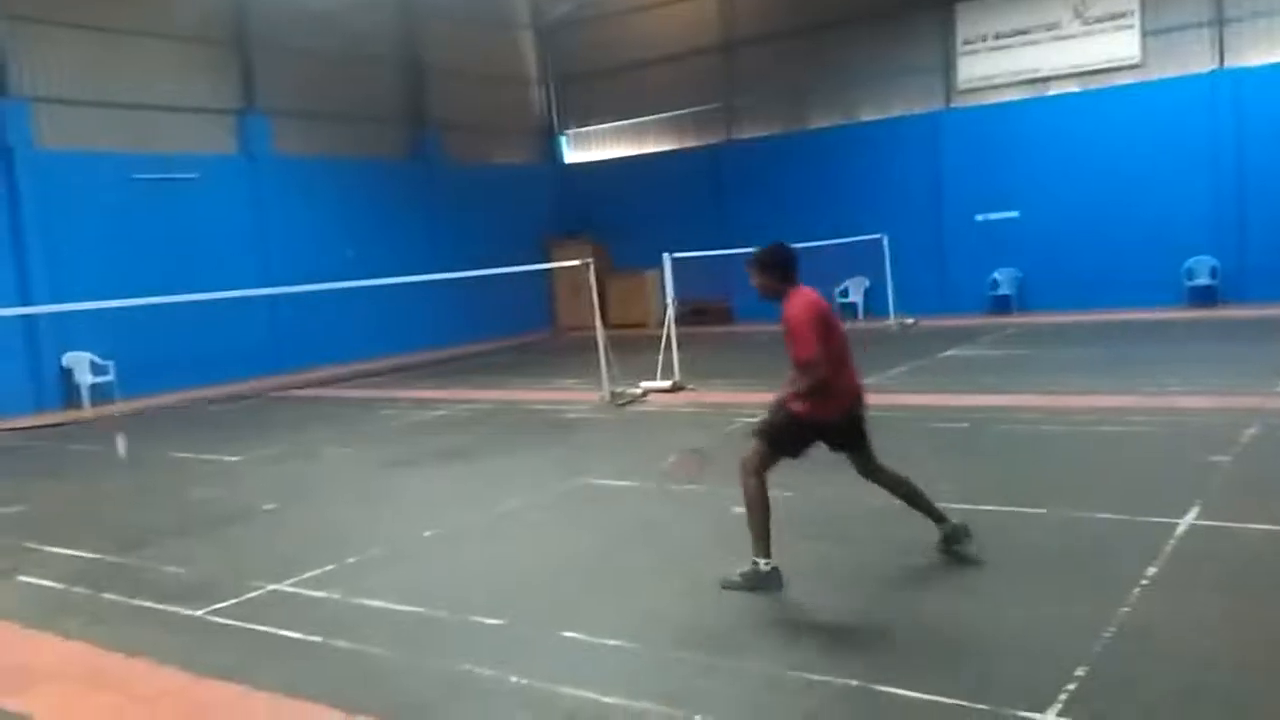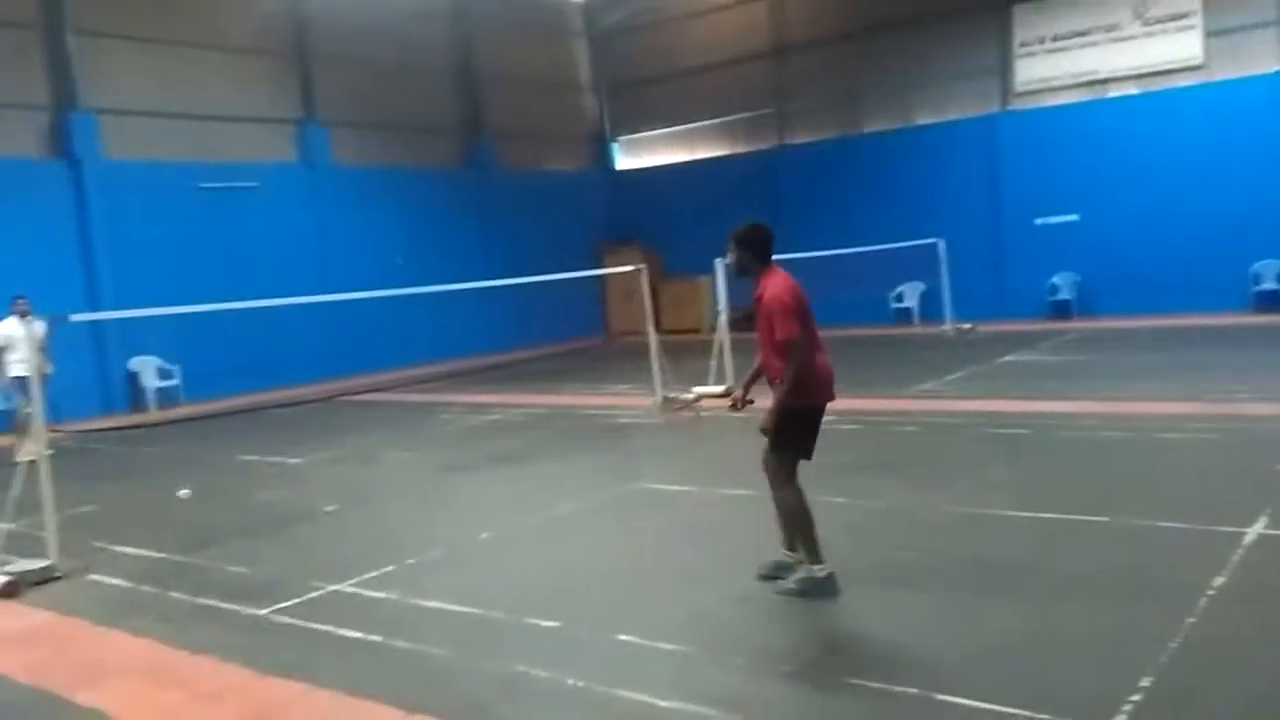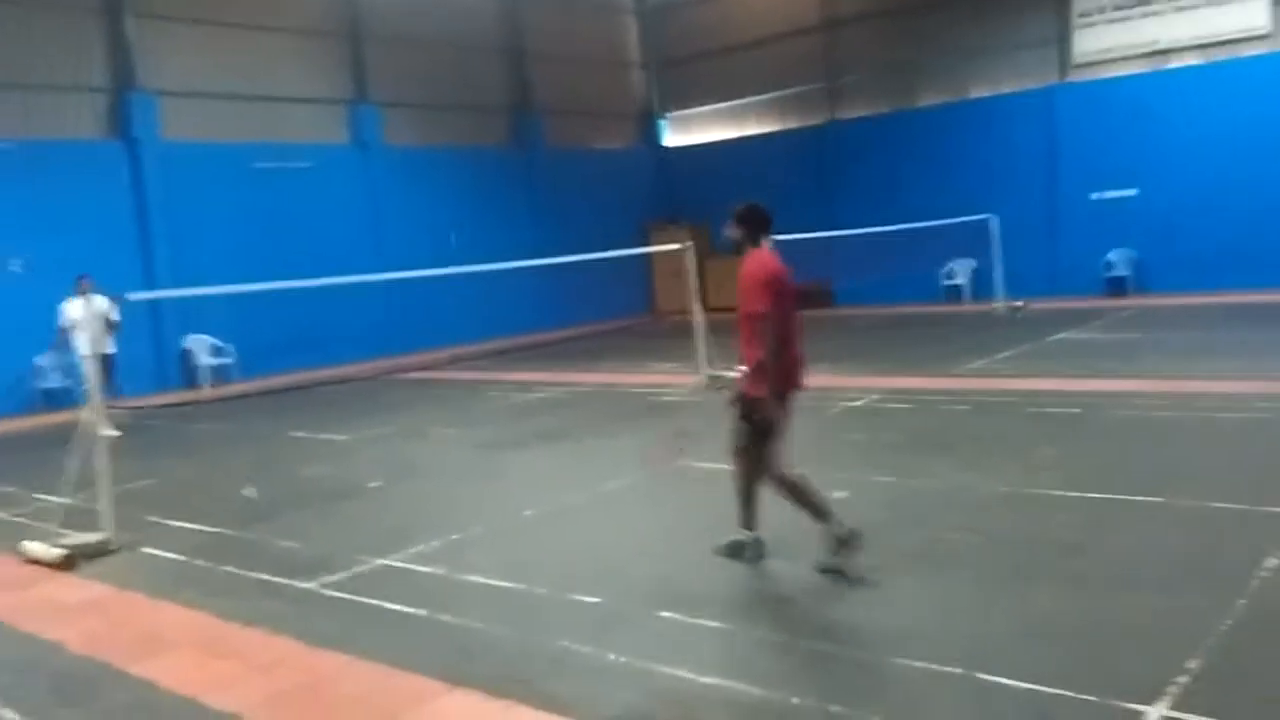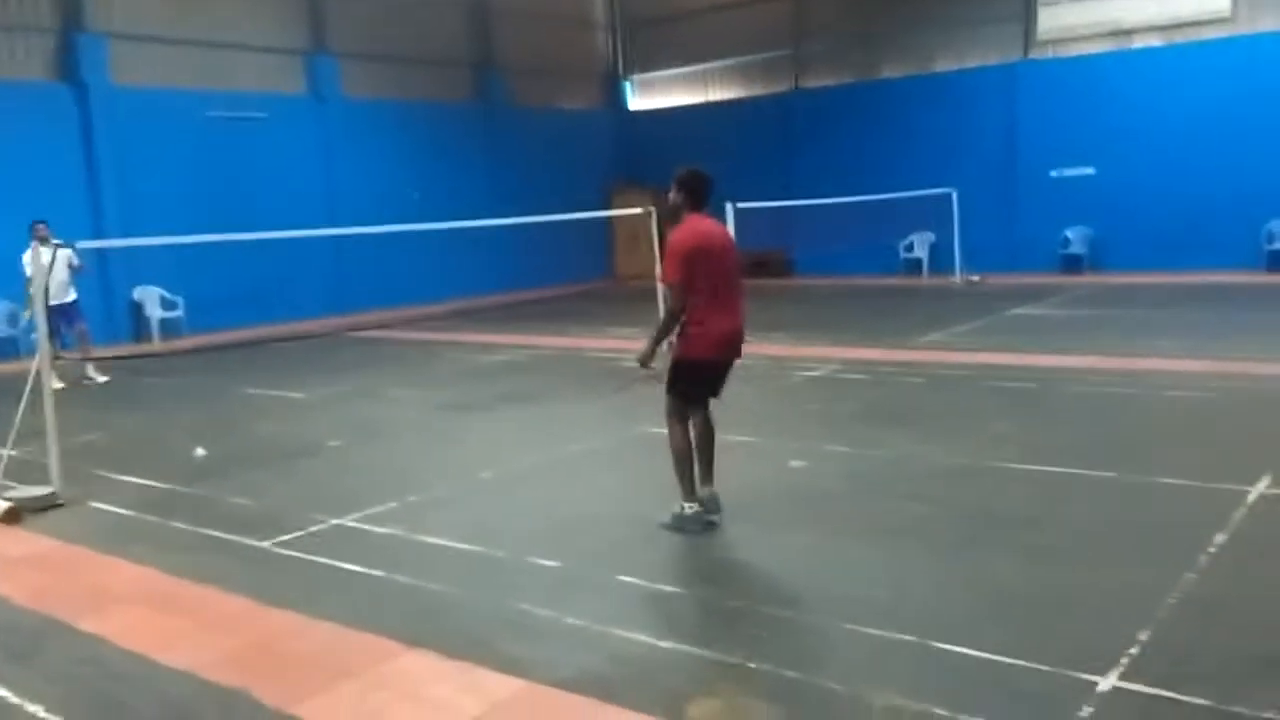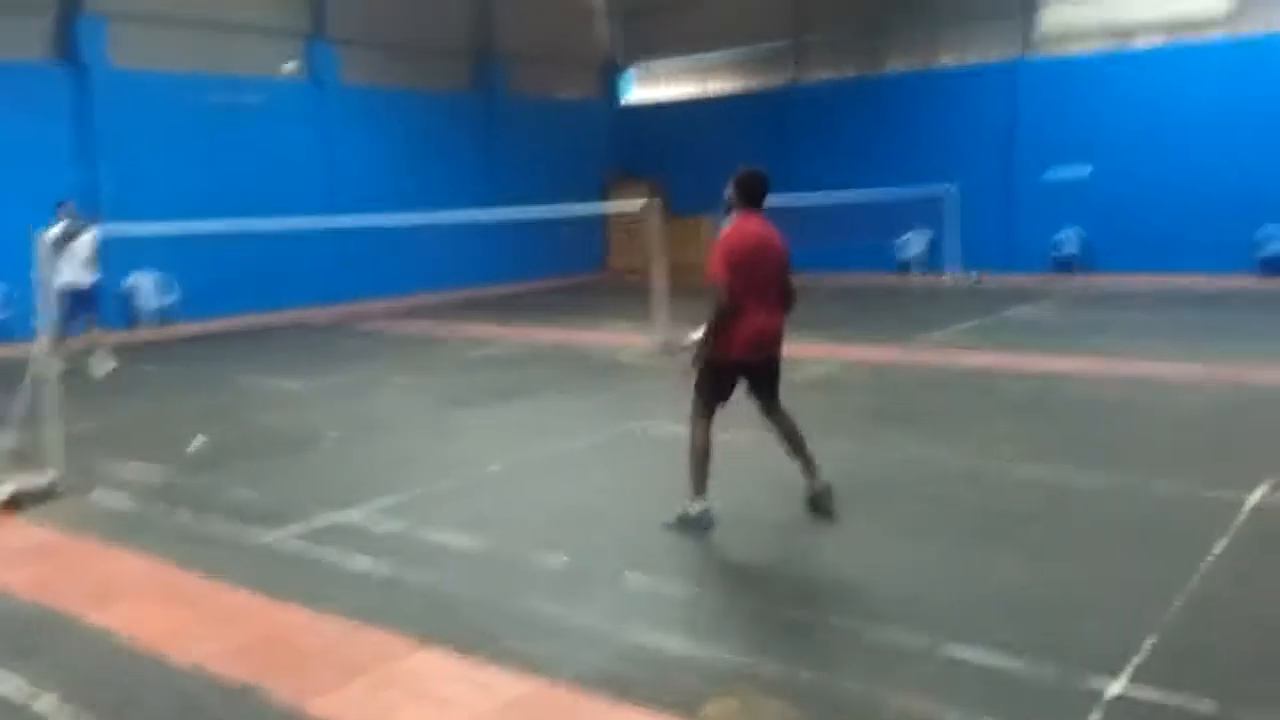
dt=0.4s
person 1, frame 1
left shoulder: (798, 312)
right shoulder: (803, 300)
left elbow: (820, 376)
left wrist: (784, 402)
right wrist: (786, 399)
left hip: (819, 404)
right hip: (844, 400)
left knee: (751, 467)
right knee: (870, 468)
left ankle: (763, 567)
right ankle: (949, 528)
person 1, frame 2
left shoulder: (777, 294)
right shoulder: (769, 286)
left elbow: (798, 360)
left wrist: (776, 409)
right wrist: (746, 386)
left hip: (801, 394)
right hip: (796, 392)
left knee: (781, 475)
right knee: (774, 466)
left ankle: (818, 573)
right ankle: (791, 555)
person 1, frame 3
left shoulder: (755, 269)
right shoulder: (769, 263)
left elbow: (771, 336)
left wrist: (771, 395)
right wrist: (748, 382)
left hip: (768, 380)
right hip: (763, 379)
left knee: (764, 464)
right knee: (743, 449)
left ankle: (838, 530)
right ankle: (748, 536)
person 1, frame 4
left shoulder: (681, 238)
right shoulder: (721, 234)
left elbow: (677, 304)
left wrist: (652, 346)
left hip: (699, 341)
right hip: (730, 337)
left knee: (677, 418)
right knee: (700, 411)
left ankle: (690, 509)
right ankle: (708, 495)
person 1, frame 5
left shoulder: (730, 238)
right shoulder: (775, 239)
left elbow: (724, 302)
right elbow: (788, 296)
left wrist: (704, 345)
left hip: (734, 343)
right hip: (767, 340)
left knee: (701, 416)
right knee: (773, 411)
left ankle: (697, 508)
right ankle: (817, 487)
